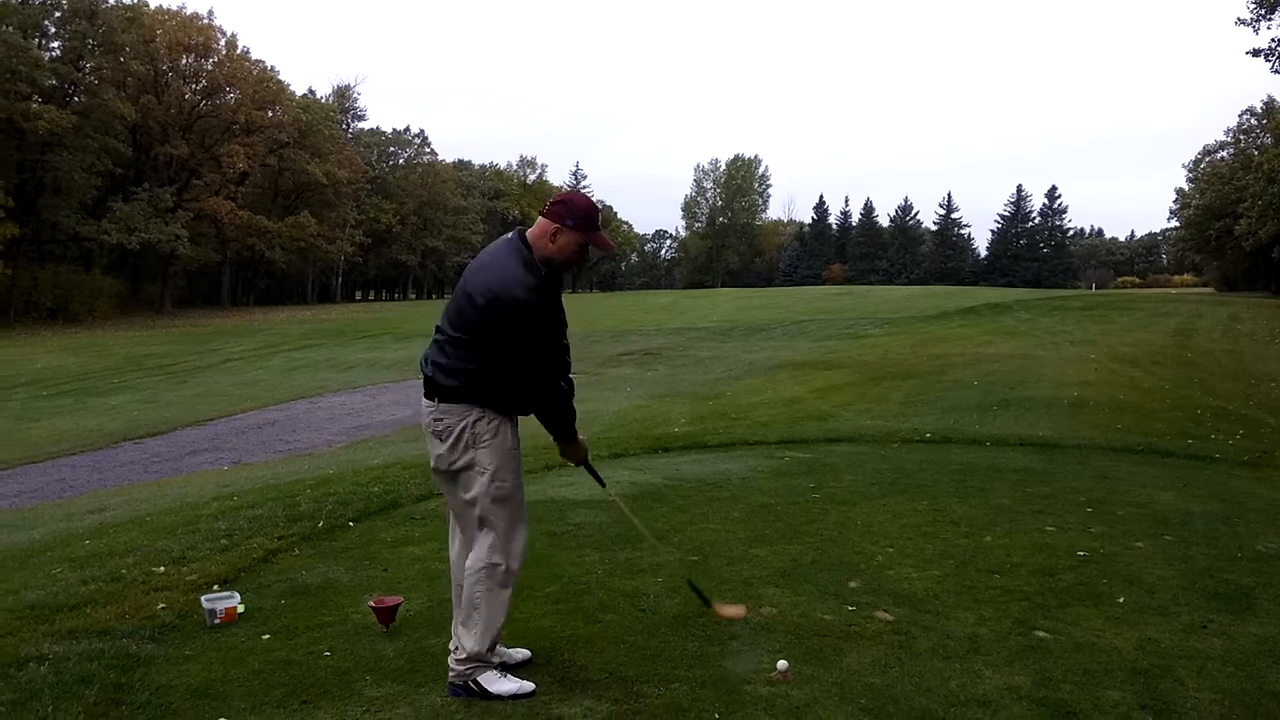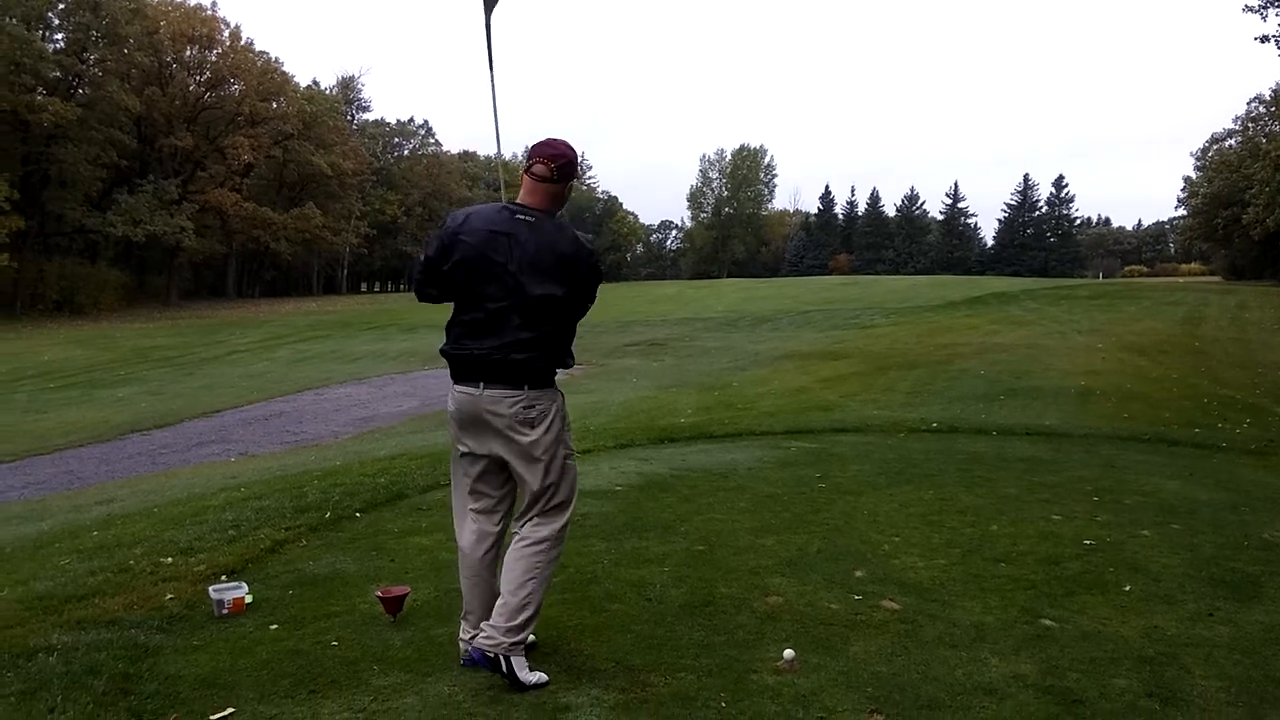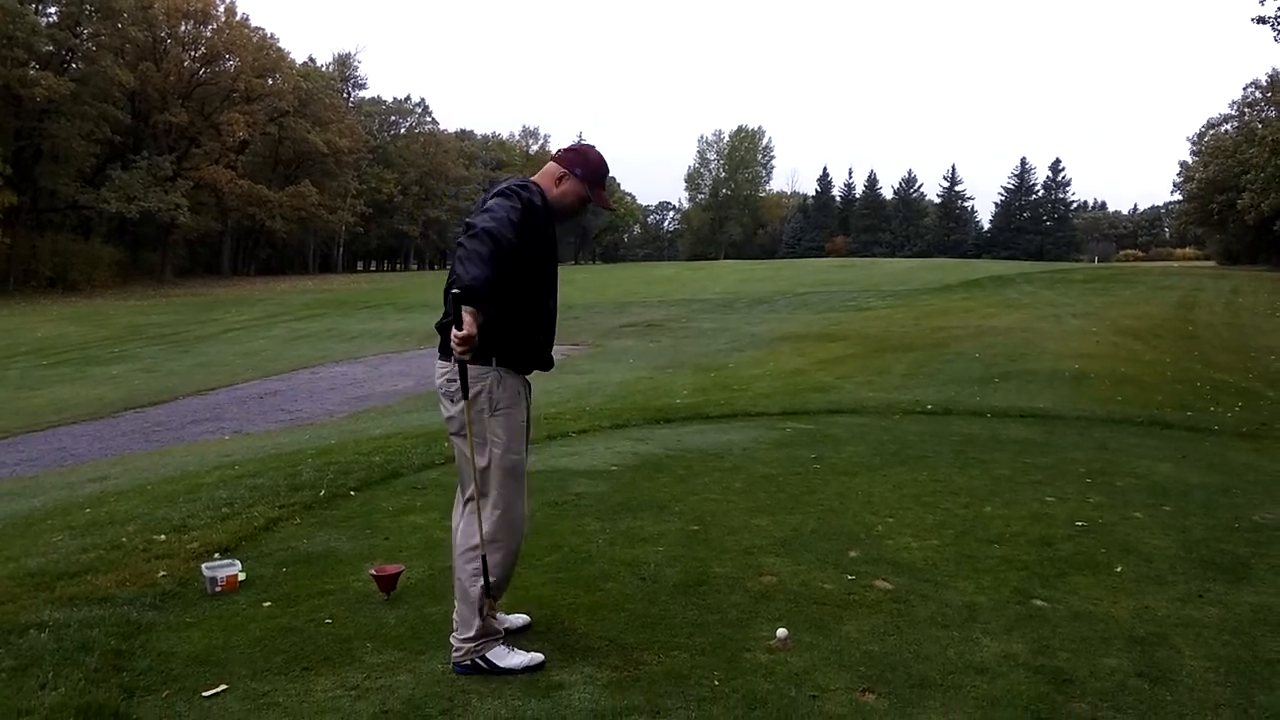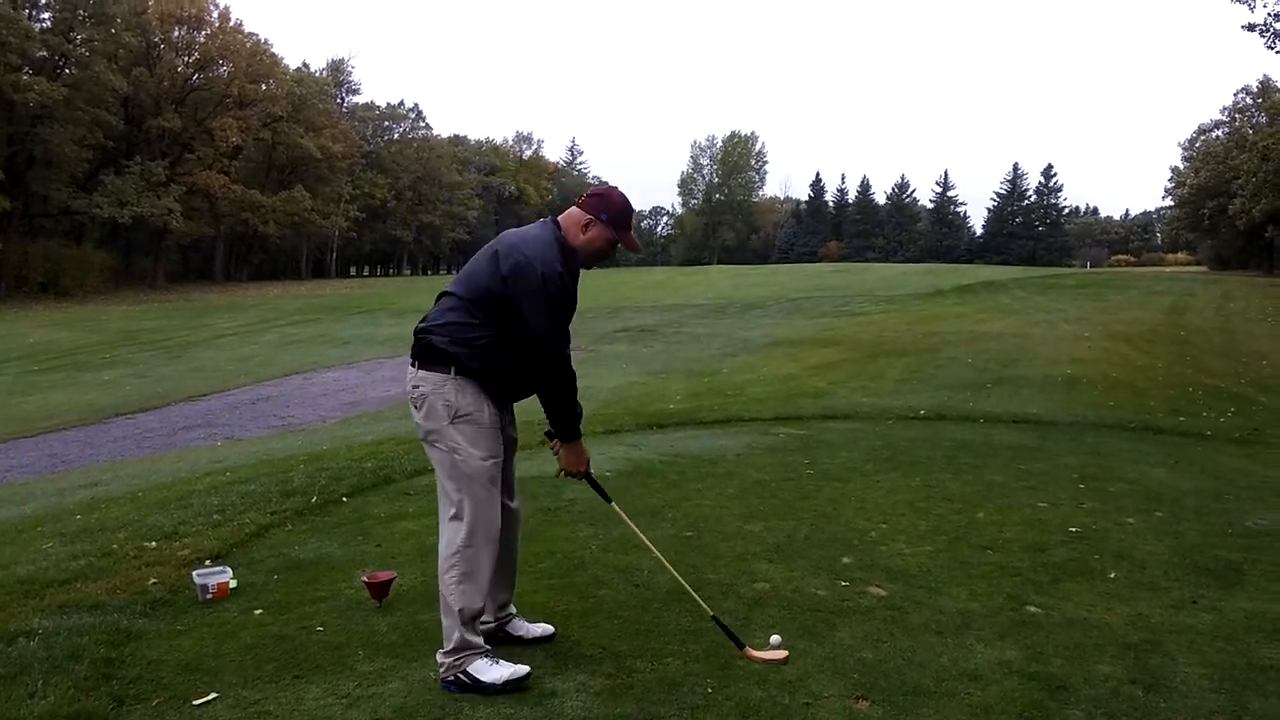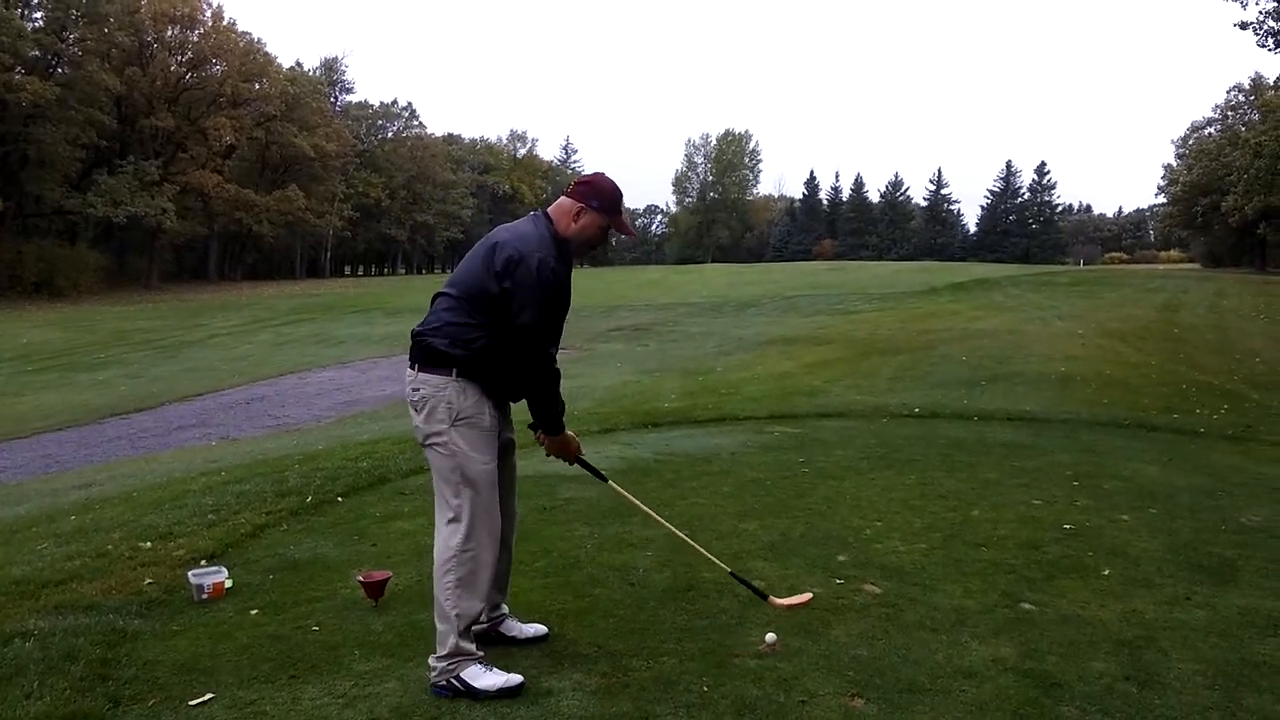
dt=1s
person 1, frame 1
left shoulder: (516, 251)
right shoulder: (519, 293)
left elbow: (551, 354)
right elbow: (538, 377)
right wrist: (567, 434)
left hip: (457, 406)
right hip: (472, 415)
left knee: (477, 531)
right knee: (497, 536)
left ankle: (474, 644)
right ankle: (471, 666)
person 1, frame 2
left shoulder: (463, 226)
right shoulder: (574, 251)
left elbow: (424, 285)
left hip: (466, 391)
right hip: (528, 398)
left knee: (479, 516)
right knee: (543, 517)
left ankle: (476, 634)
right ankle: (501, 641)
person 1, frame 3
left shoulder: (522, 209)
right shoulder: (521, 199)
right elbow: (480, 238)
right wrist: (470, 308)
left hip: (489, 367)
right hip: (485, 371)
left knee: (481, 499)
right knee: (497, 506)
left ankle: (476, 613)
right ankle: (474, 644)
person 1, frame 4
left shoulder: (544, 250)
right shoulder: (539, 261)
left elbow: (546, 353)
right elbow: (547, 358)
left wrist: (562, 427)
right wrist: (570, 437)
left hip: (480, 383)
right hip: (450, 383)
left knee: (501, 508)
right knee: (472, 514)
left ankle: (494, 616)
right ankle: (461, 655)
person 1, frame 5
left shoulder: (535, 243)
right shoulder: (533, 255)
left elbow: (530, 347)
right elbow: (531, 353)
left wrist: (546, 420)
right wrist: (554, 428)
left hip: (477, 385)
right hip: (450, 385)
left knee: (497, 509)
right knee: (468, 515)
left ankle: (487, 616)
right ankle: (453, 662)
